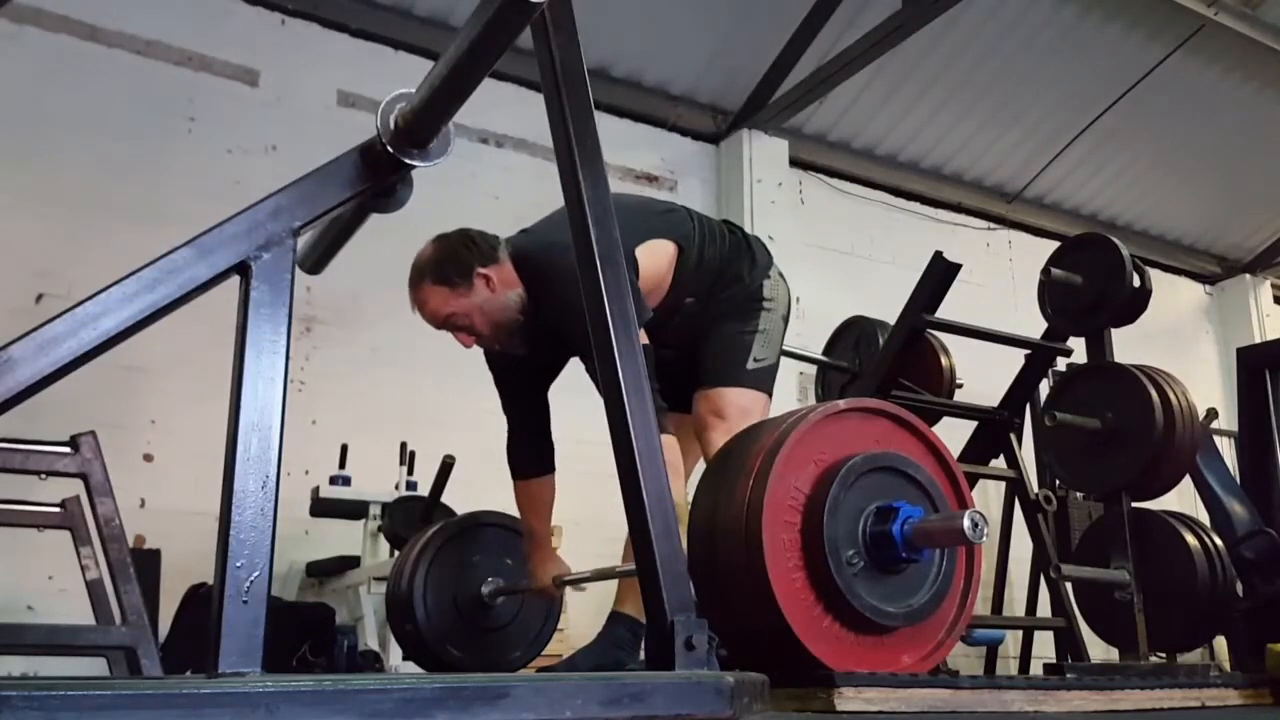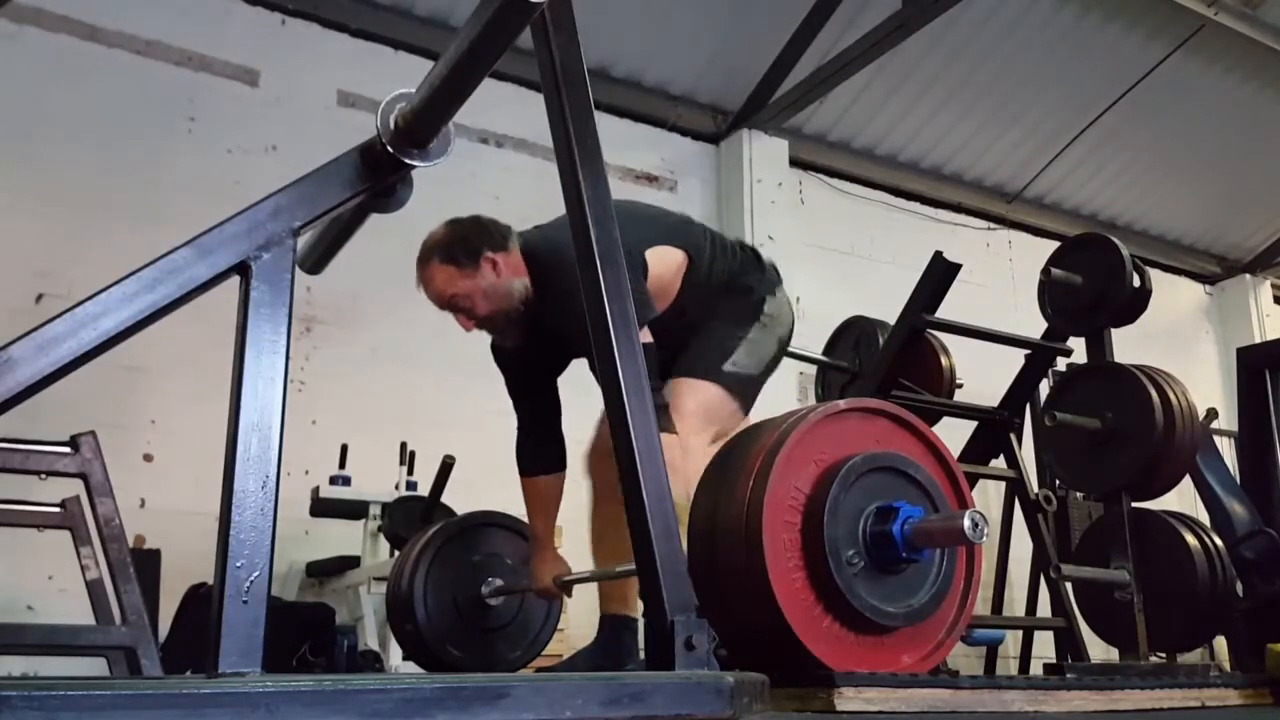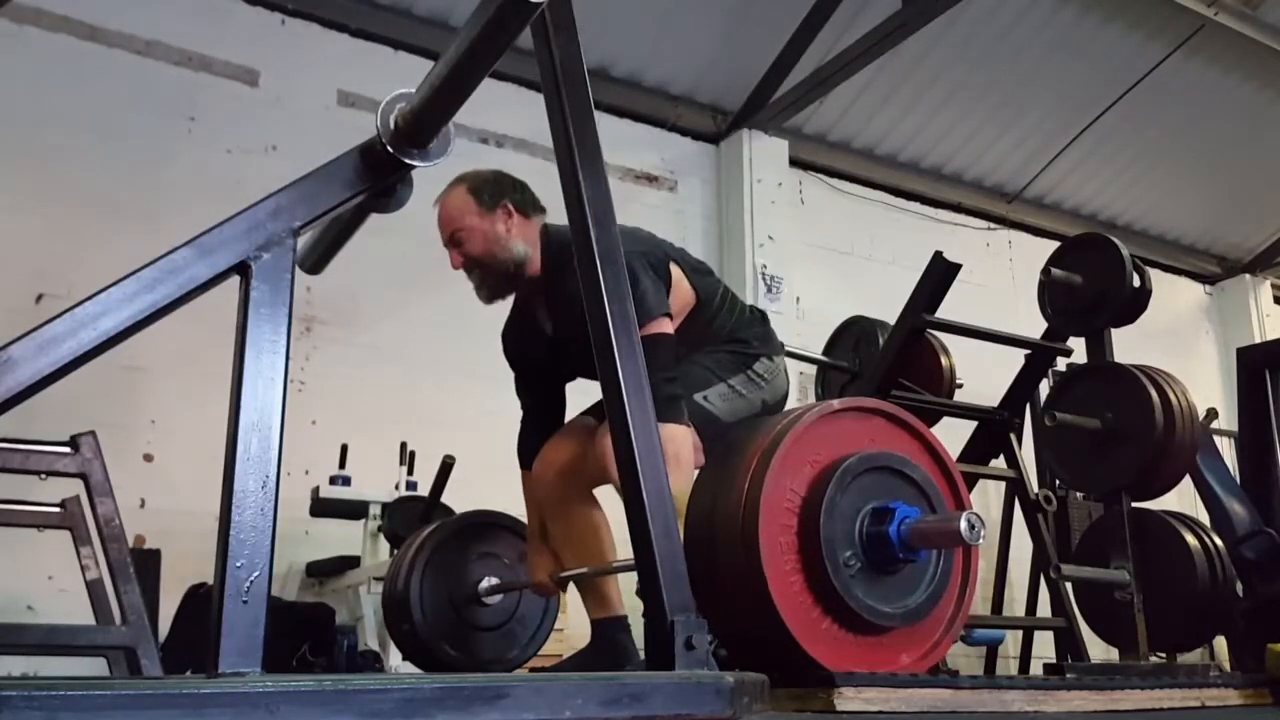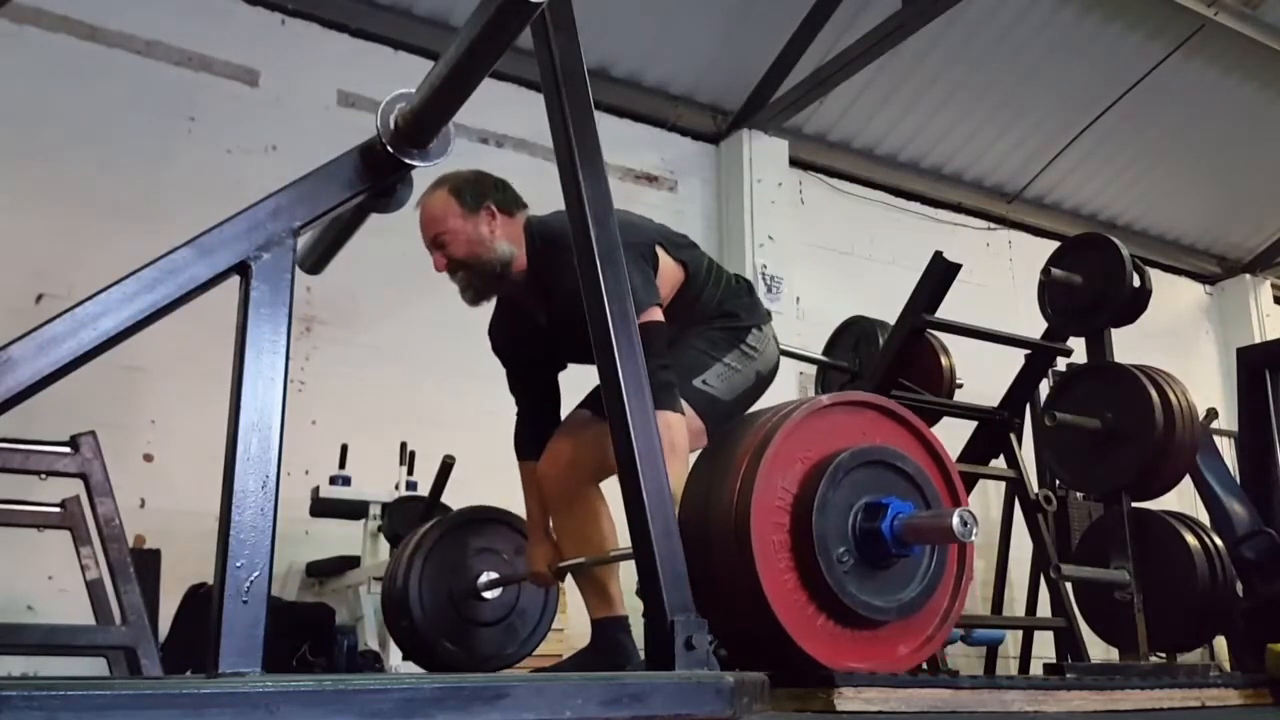
dt=0.5s
person 1, frame 1
left shoulder: (572, 275)
right shoulder: (512, 330)
right elbow: (528, 439)
right wrist: (539, 551)
left hip: (739, 294)
right hip: (675, 323)
left knee: (726, 449)
right ankle: (620, 640)
person 1, frame 2
left shoulder: (579, 271)
right shoulder: (517, 333)
left elbow: (645, 401)
right elbow: (538, 437)
right wrist: (542, 550)
left hip: (745, 306)
right hip: (679, 329)
left knee: (678, 438)
right knee: (608, 460)
right ankle: (617, 640)
person 1, frame 3
right shoulder: (527, 325)
left elbow: (660, 396)
right elbow: (538, 429)
right wrist: (538, 546)
left hip: (740, 363)
right knee: (554, 469)
right ankle: (612, 640)
person 1, frame 4
left shoulder: (582, 251)
right shoulder: (514, 319)
left elbow: (653, 381)
right elbow: (535, 423)
right wrist: (538, 536)
left hip: (729, 335)
right hip: (654, 350)
right knee: (562, 465)
right ankle: (611, 641)
